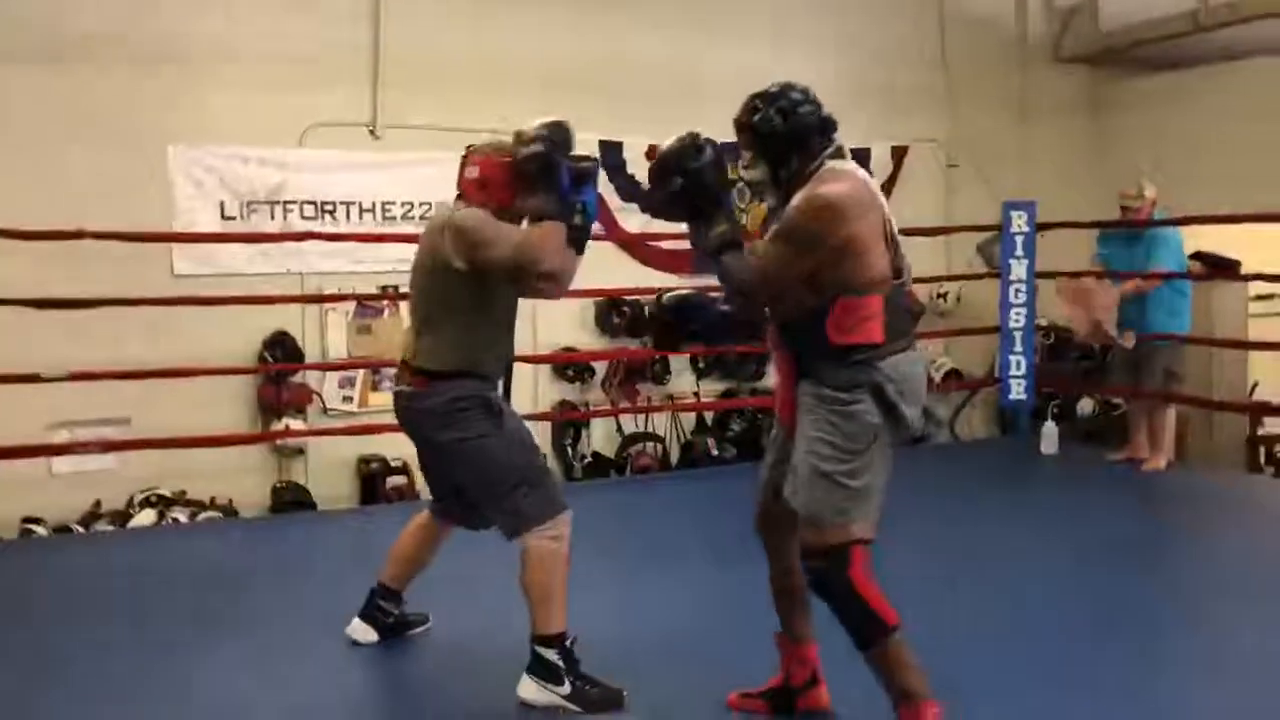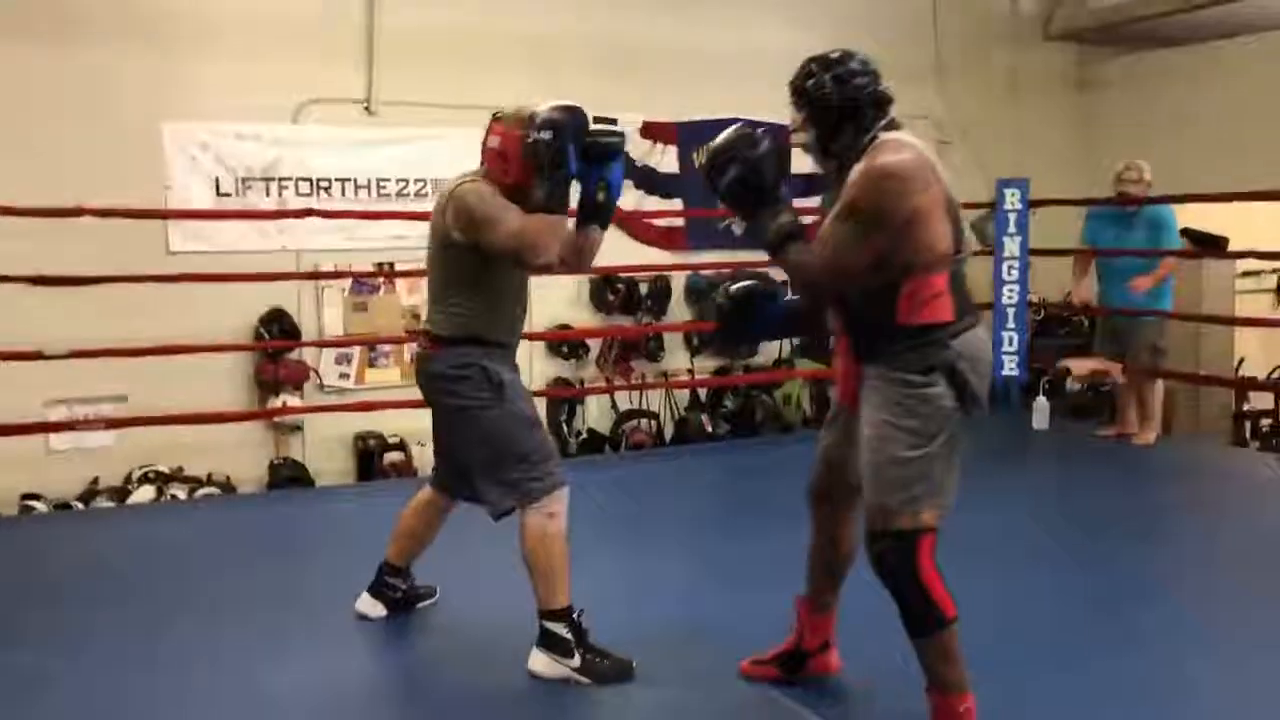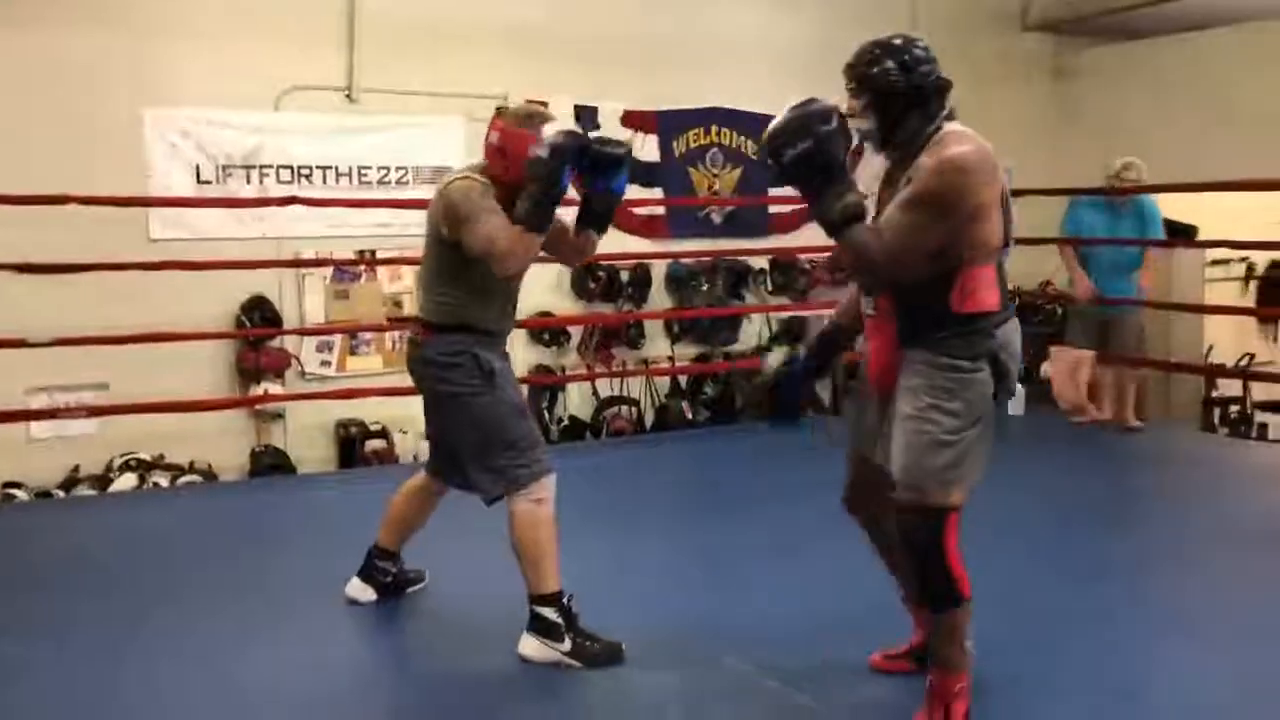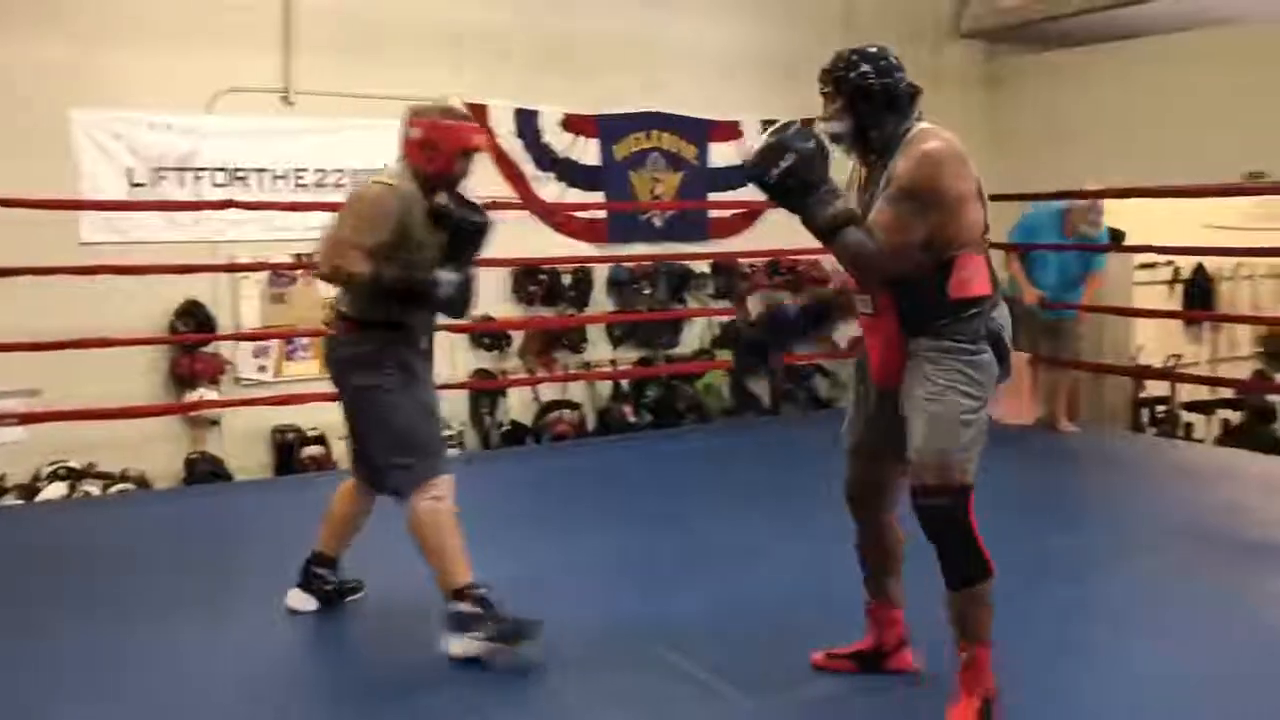
dt=0.3s
person 1, frame 1
left shoulder: (826, 198)
right shoulder: (820, 192)
left elbow: (753, 287)
right elbow: (790, 299)
left wrist: (706, 214)
left hip: (857, 390)
right hip: (827, 386)
left knee: (833, 560)
right knee: (776, 525)
person 1, frame 2
left shoulder: (886, 170)
right shoulder: (868, 166)
left elbow: (822, 278)
left wrist: (765, 206)
right wrist: (780, 312)
left hip: (921, 369)
right hip: (885, 364)
left knee: (897, 545)
right knee: (829, 496)
right ankle: (811, 645)
person 1, frame 3
left shoulder: (954, 160)
right shoulder: (906, 160)
left elbow: (881, 266)
right elbow: (872, 275)
left wrist: (825, 186)
right wrist: (814, 353)
left hip: (954, 359)
right hip: (898, 353)
left knee: (924, 519)
right knee: (869, 499)
right ankle: (936, 637)
person 1, frame 4
left shoulder: (929, 155)
right shoulder: (876, 165)
left elbow: (878, 262)
left wrist: (812, 195)
right wrist: (803, 316)
left hip: (951, 344)
right hip: (891, 349)
left knee: (942, 502)
right knee: (865, 492)
right ankle: (887, 638)
person 2, frame 1
left shoulder: (486, 233)
right shoulder: (464, 225)
left elbow: (551, 283)
right elbow: (545, 264)
left wrist: (576, 211)
right wrist: (546, 190)
left hip: (430, 394)
right hip: (456, 400)
left knee: (448, 509)
right knee: (549, 518)
left ankle: (379, 612)
right ankle: (550, 670)
person 2, frame 2
left shoulder: (507, 202)
right shoulder: (470, 196)
left elbow: (575, 257)
right elbow: (541, 253)
left wrist: (600, 186)
right wrist: (554, 174)
left hip: (465, 362)
right hip: (469, 365)
left knee: (450, 485)
right knee: (545, 494)
left ankle: (387, 587)
right ankle: (559, 641)
person 2, frame 3
left shoulder: (516, 198)
right shoulder: (466, 191)
left elbow: (577, 249)
right elbow: (507, 262)
left wrist: (601, 193)
right wrist: (550, 185)
left hip: (457, 350)
right hip: (458, 352)
left knee: (443, 471)
right knee: (531, 480)
left ankle: (376, 570)
right ankle: (550, 625)
person 2, frame 4
left shoulder: (423, 200)
right shoulder: (383, 194)
left elbow: (420, 272)
right elbow: (332, 261)
left wrist: (460, 241)
right wrist: (417, 284)
left hip: (391, 347)
right hip: (374, 350)
left knee: (374, 473)
right knee: (428, 479)
left ankle: (316, 578)
right ankle: (468, 615)
person 3, frame 1
left shoulder: (1165, 235)
right shoulder: (1111, 234)
left elbow: (1154, 278)
right elbow: (1098, 269)
left wrist: (1120, 290)
left hip: (1164, 327)
right hip: (1129, 325)
left knee: (1159, 391)
right knee: (1132, 389)
left ankle: (1161, 452)
right ankle: (1138, 447)
person 3, frame 2
left shoulder: (1160, 214)
right shoulder: (1099, 213)
left elbow: (1171, 259)
right elbow: (1085, 251)
left wrist: (1150, 279)
right wrist: (1079, 281)
left hip: (1148, 306)
right hip: (1111, 303)
left knee: (1145, 367)
right knee: (1118, 365)
left ankle: (1150, 426)
right ankle: (1127, 421)
person 3, frame 3
left shoulder: (1146, 208)
right shoulder: (1083, 203)
right elbow: (1066, 244)
left wrist: (1145, 275)
right wrist: (1078, 275)
left hip: (1126, 297)
right hip: (1088, 294)
left knee: (1128, 355)
right knee: (1091, 354)
left ankle: (1126, 413)
right ankle: (1102, 408)
person 3, frame 4
left shoulder: (1097, 234)
right shoulder: (1039, 216)
left elbow: (1095, 273)
right elbow: (1012, 254)
left wrist: (1084, 300)
right wrist: (1025, 287)
left hip: (1065, 306)
right hip: (1030, 301)
left knee: (1064, 360)
right knee: (1024, 356)
left ankle: (1059, 415)
right ankle: (1031, 408)
